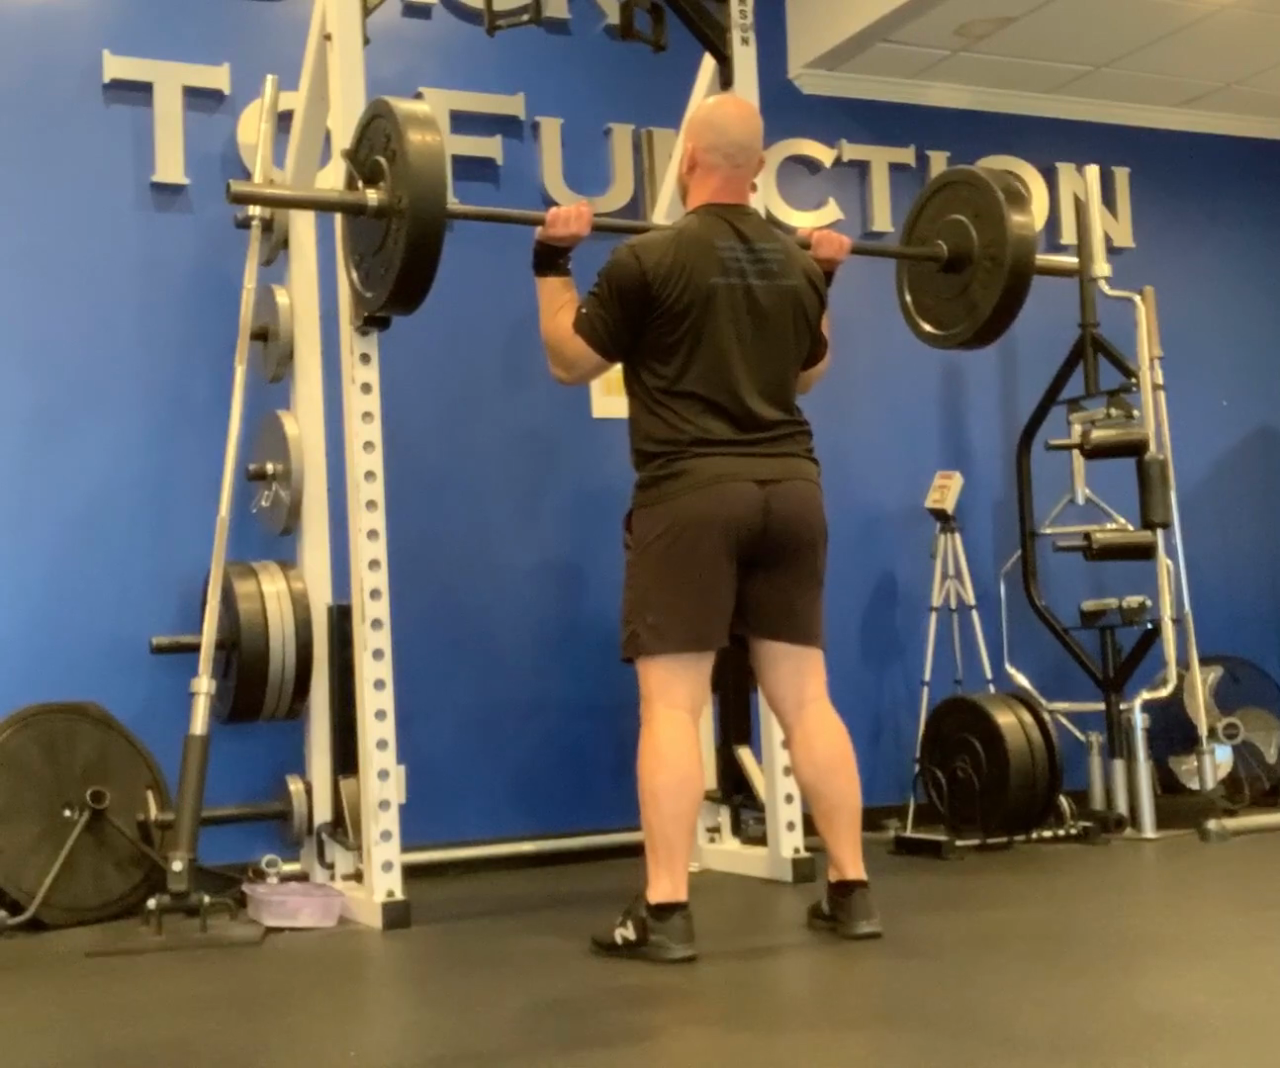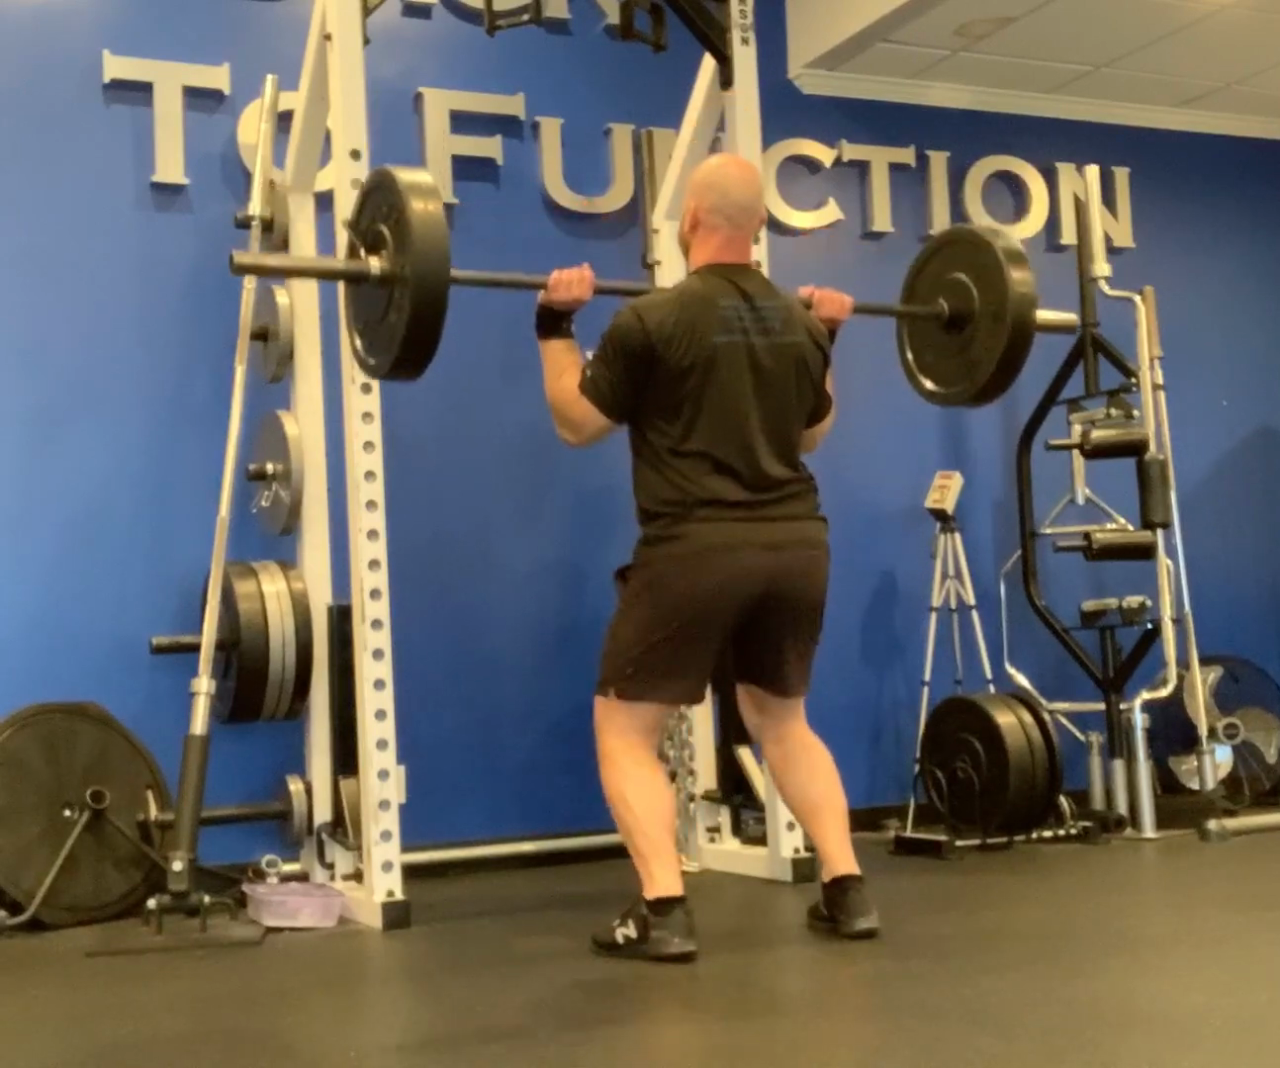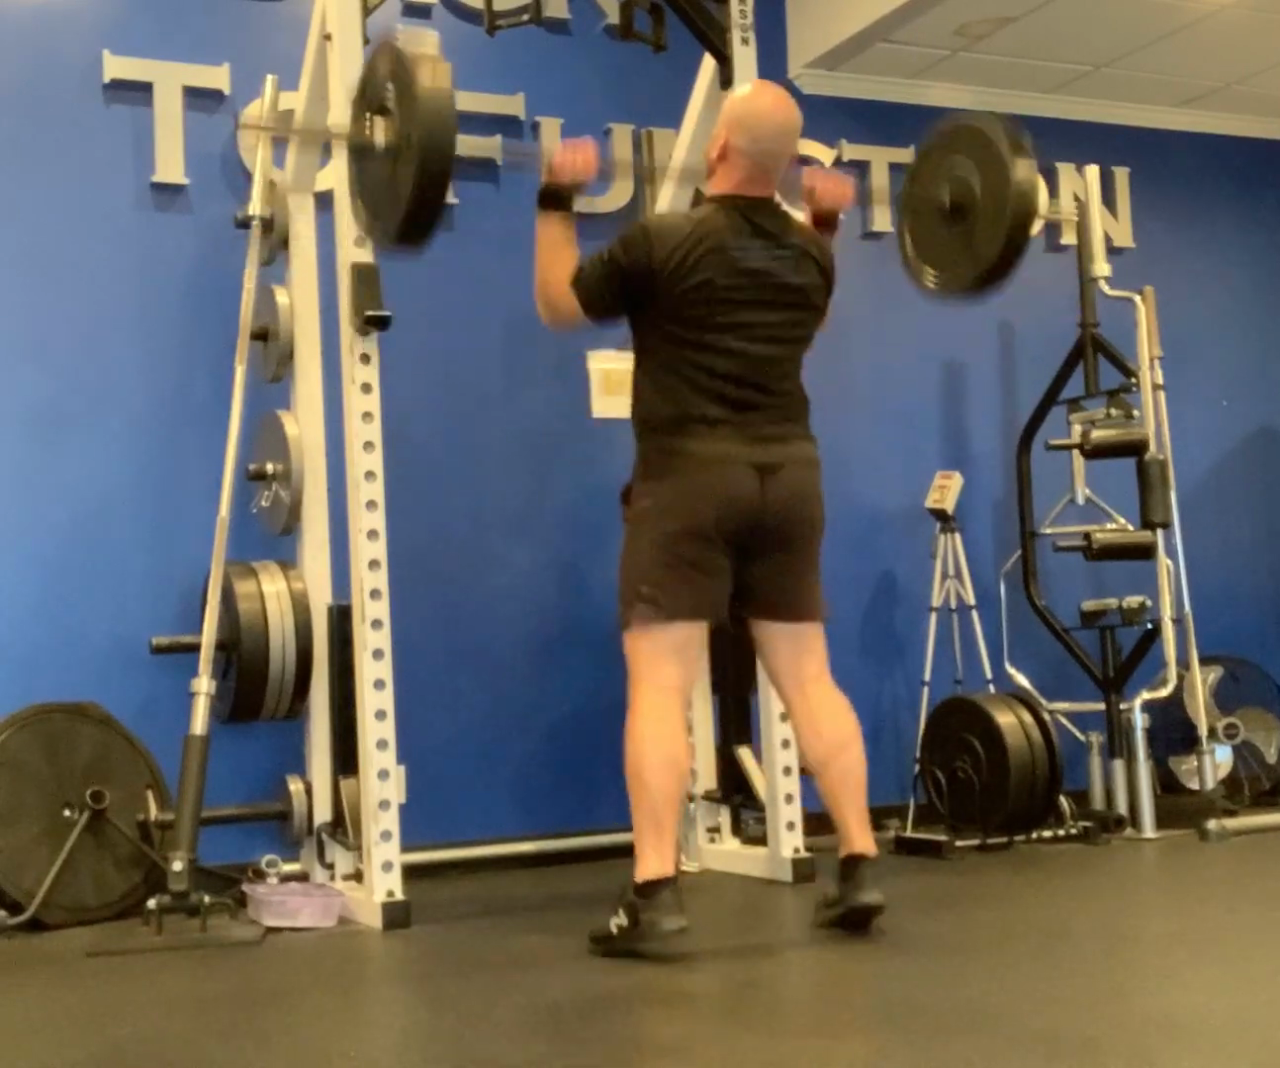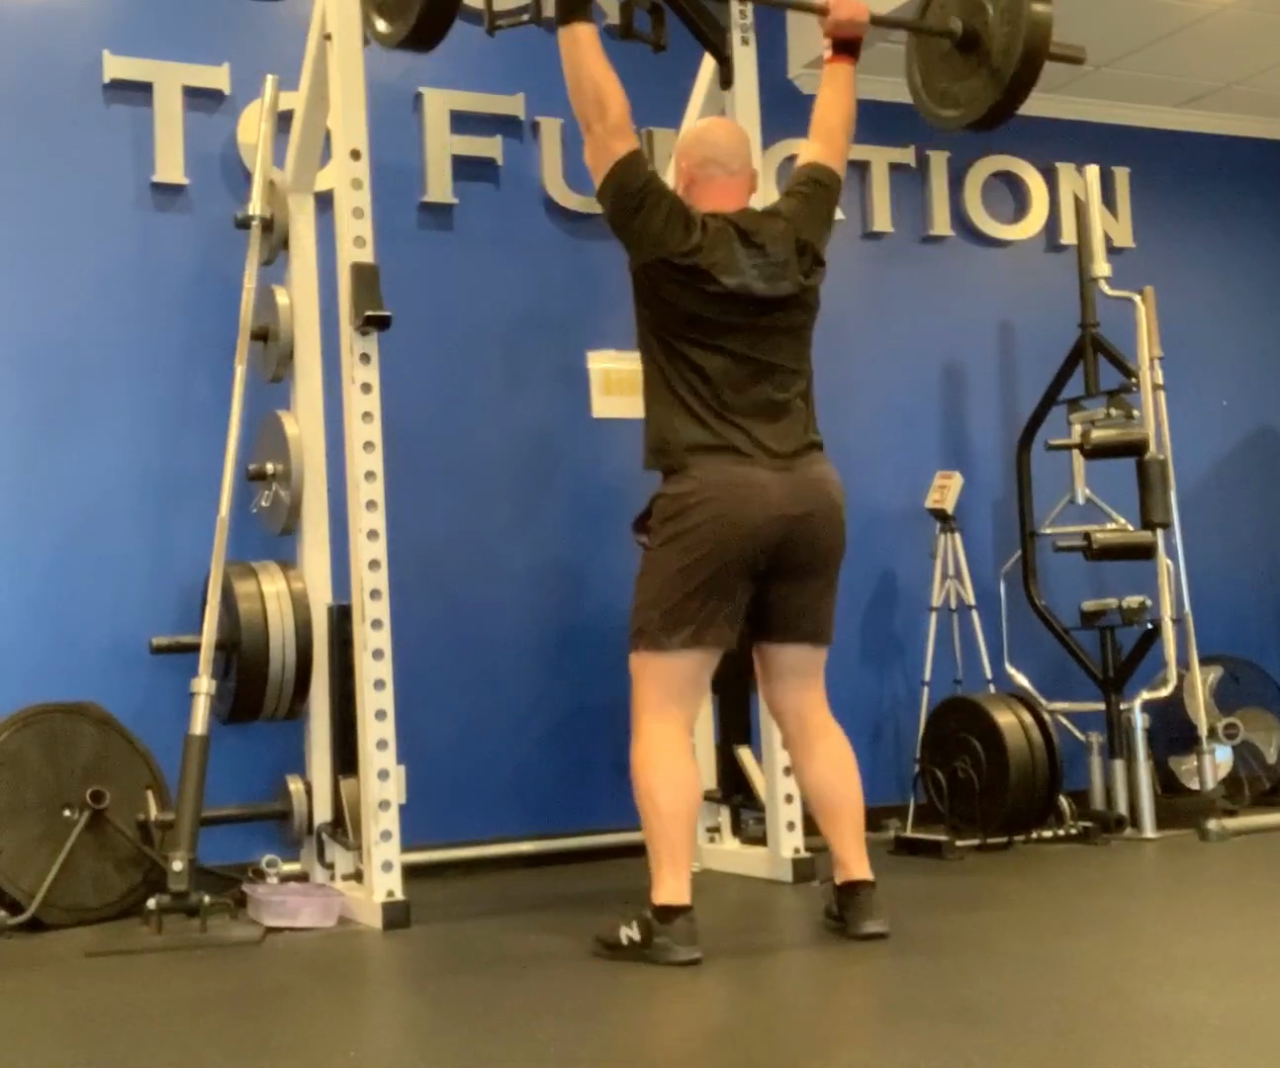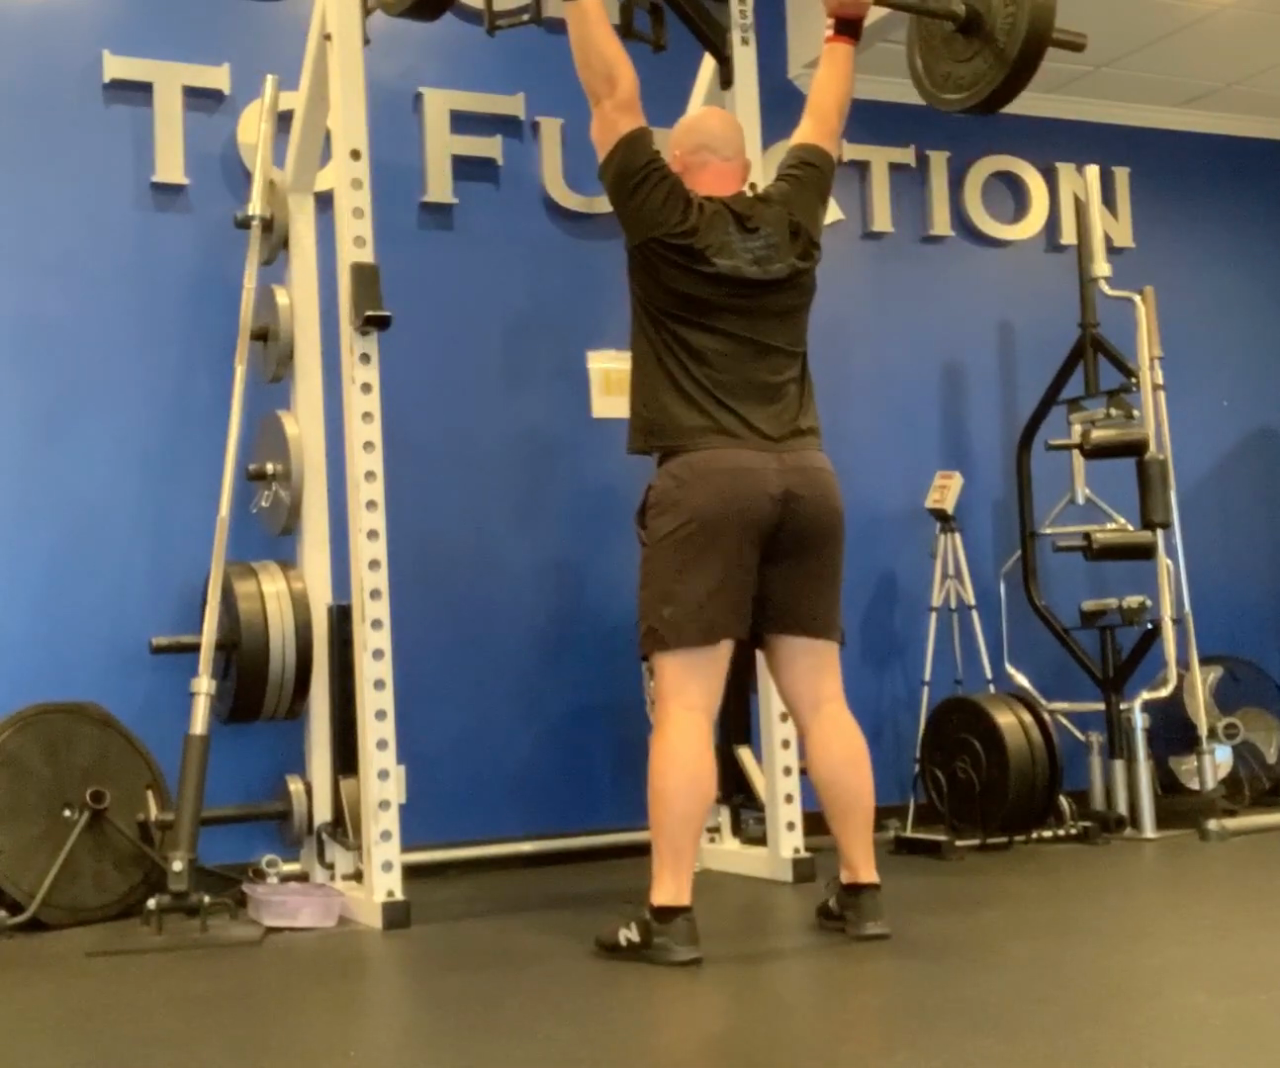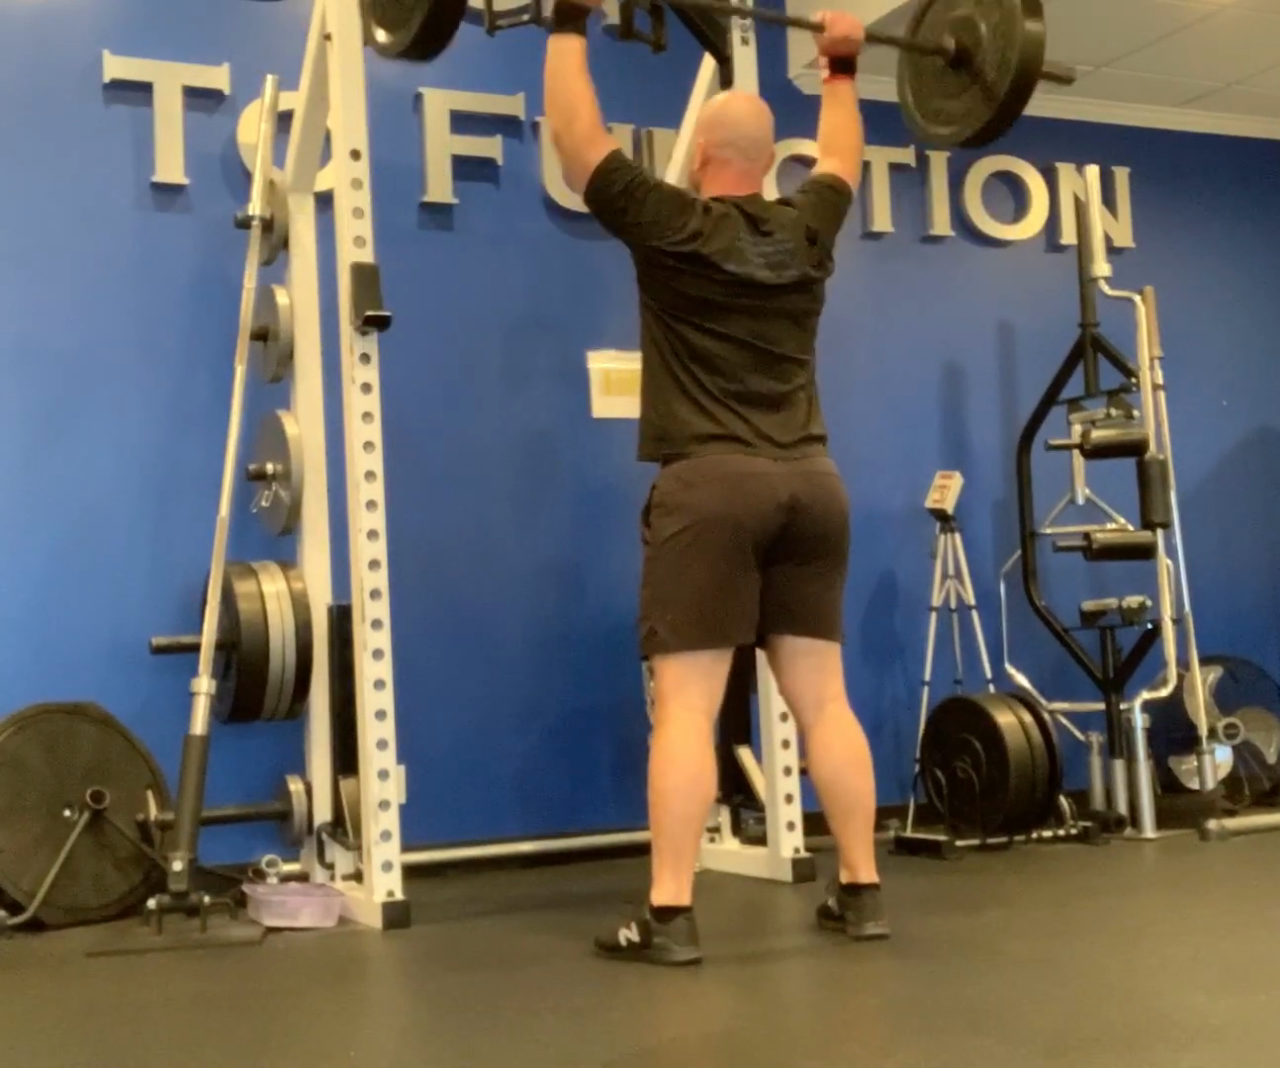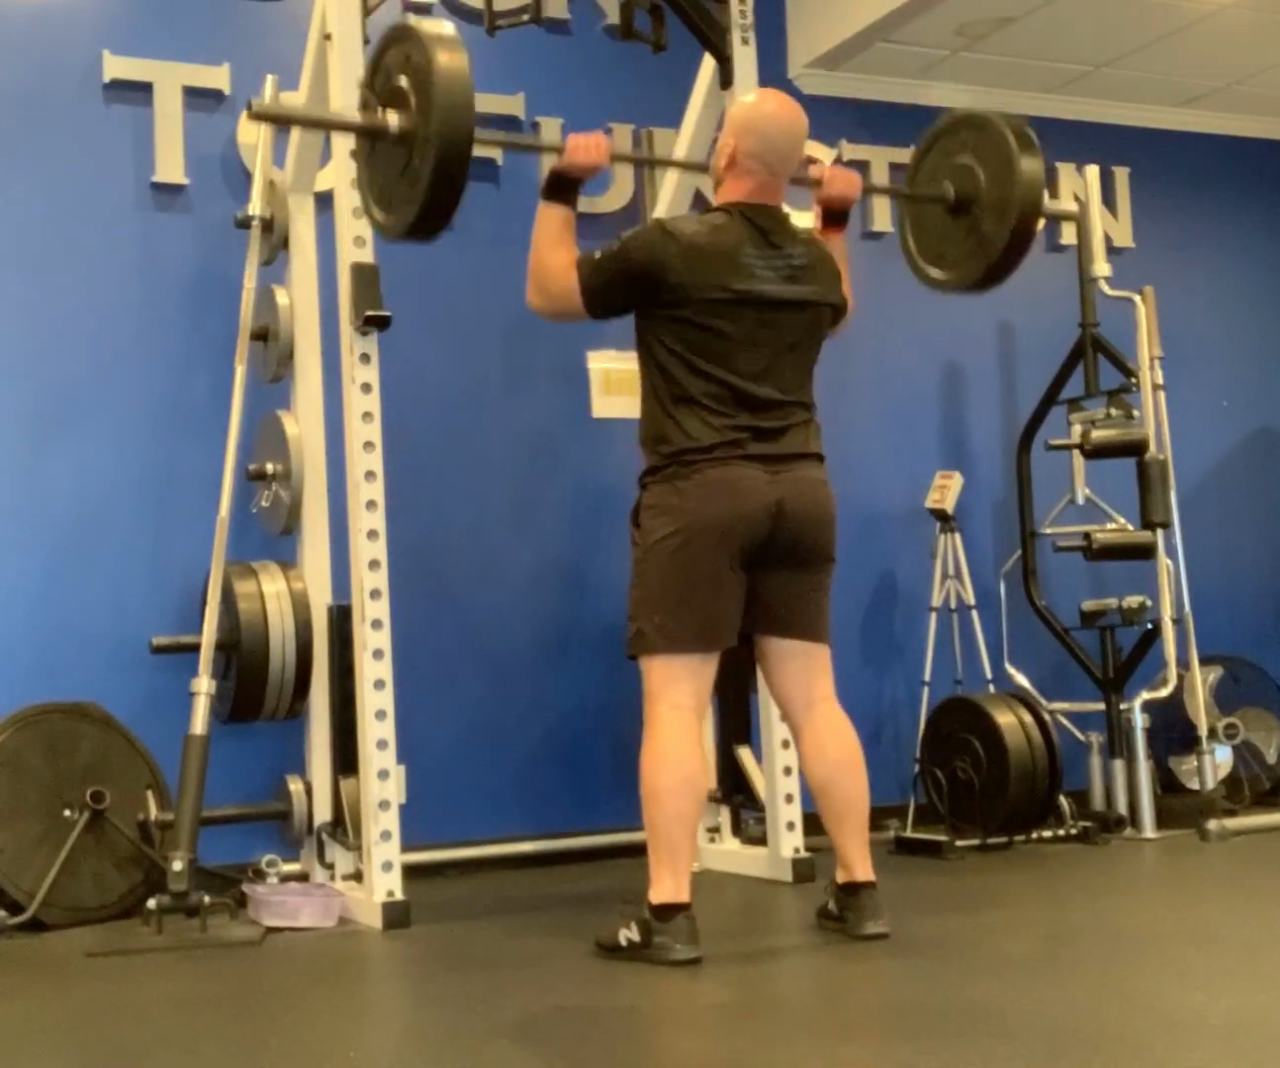
dt=0.4s
person 1, frame 1
left shoulder: (649, 257)
right shoulder: (797, 262)
left elbow: (570, 359)
left wrist: (552, 258)
left hip: (692, 495)
right hip: (792, 489)
left knee: (671, 706)
right knee: (805, 699)
left ankle: (665, 913)
right ankle: (851, 890)
person 1, frame 2
left shoulder: (653, 320)
right shoulder: (801, 323)
left elbow: (577, 423)
left wrist: (555, 324)
left hip: (697, 551)
right hip: (799, 548)
left knee: (624, 734)
right knee: (782, 724)
left ankle: (664, 910)
right ankle: (847, 890)
person 1, frame 3
left shoulder: (665, 241)
right shoulder: (807, 250)
left elbow: (558, 305)
left wrist: (555, 202)
right wrist: (827, 220)
left hip: (691, 484)
right hip: (787, 476)
left knee: (659, 688)
right knee: (807, 681)
left ankle: (655, 895)
right ankle: (860, 868)
person 1, frame 4
left shoulder: (666, 237)
right shoulder: (798, 236)
left elbow: (604, 124)
right elbow: (829, 139)
left hip: (713, 498)
right hip: (810, 496)
left knee: (662, 710)
right knee: (804, 709)
left ankle: (670, 915)
right ankle: (857, 890)
person 1, frame 5
left shoulder: (663, 220)
right shoulder: (792, 219)
left elbow: (613, 98)
right elbow: (822, 121)
left hip: (708, 482)
right hip: (804, 479)
left knee: (685, 704)
right knee: (820, 698)
left ankle: (669, 916)
right ankle: (862, 890)
person 1, frame 6
left shoulder: (671, 224)
right shoulder: (805, 229)
left elbow: (575, 133)
right elbow: (842, 163)
left hip: (712, 486)
right hip: (811, 483)
left knee: (686, 703)
right knee: (822, 699)
left ankle: (670, 915)
right ankle: (861, 890)
person 1, frame 7
left shoulder: (671, 247)
right shoulder: (814, 259)
left elbow: (548, 291)
left wrist: (564, 186)
right wrist: (840, 217)
left hip: (701, 492)
right hip: (801, 488)
left knee: (675, 704)
right knee: (813, 698)
left ankle: (669, 914)
right ankle: (860, 891)
